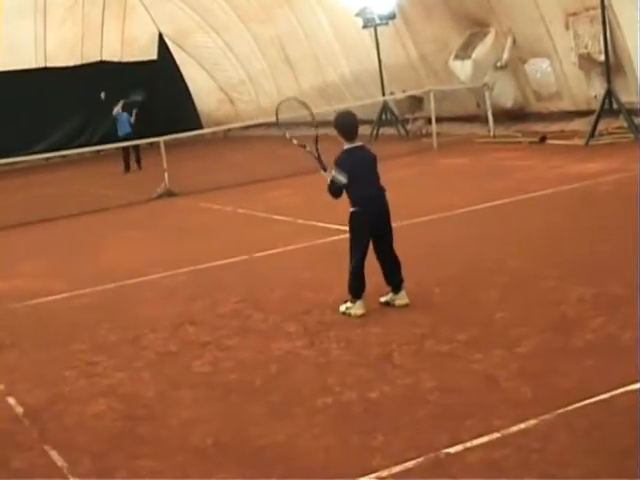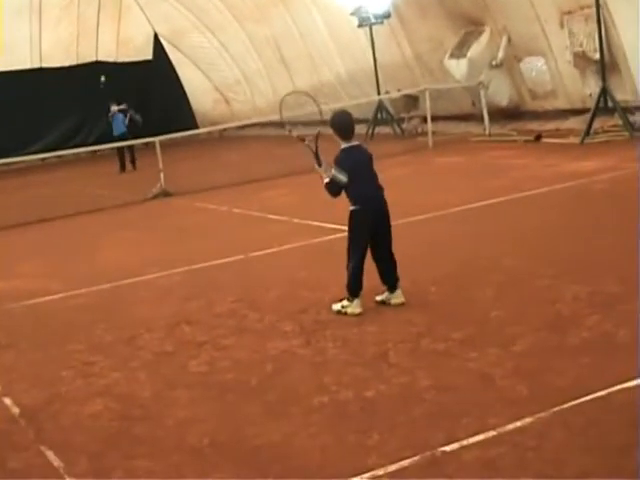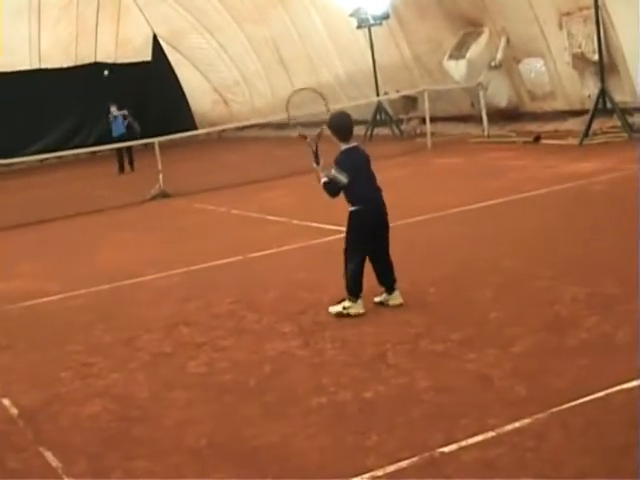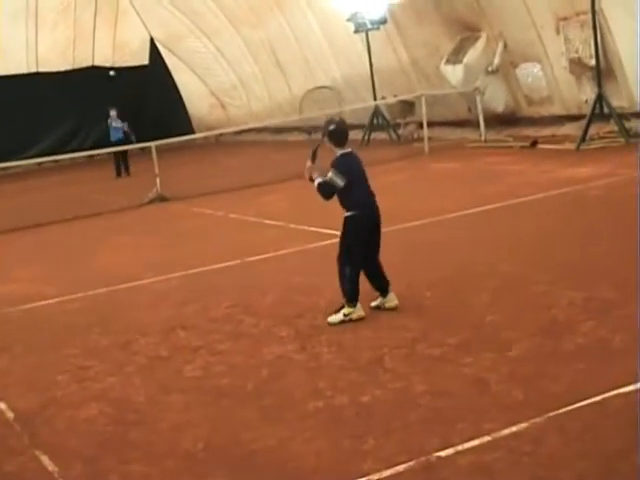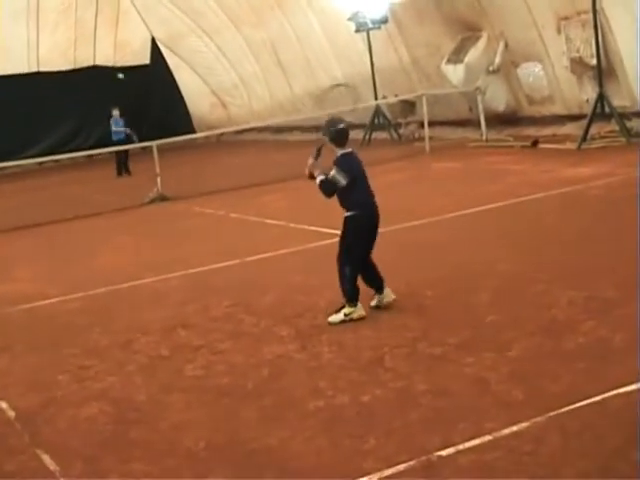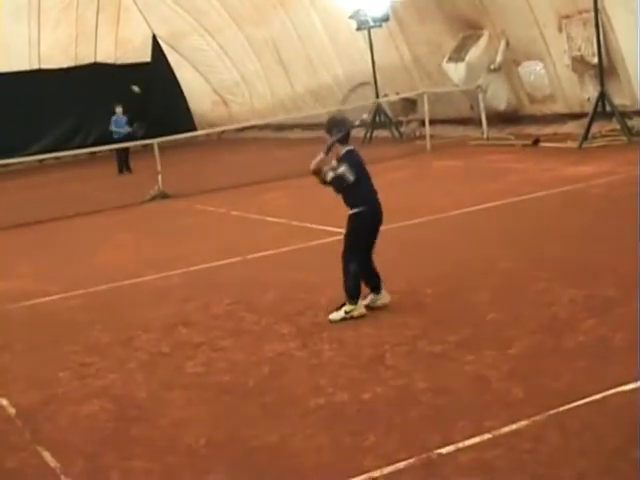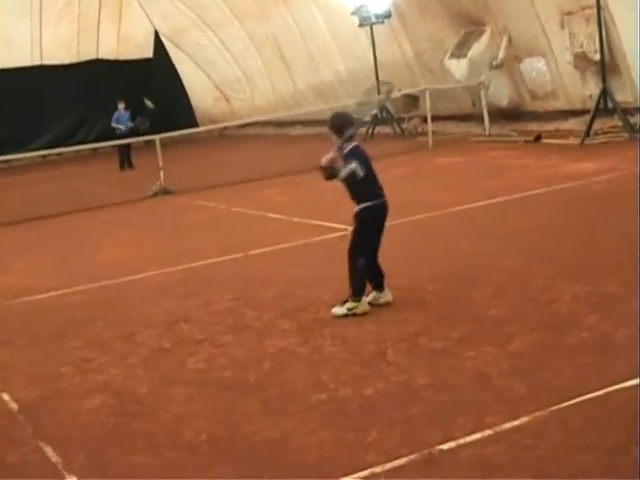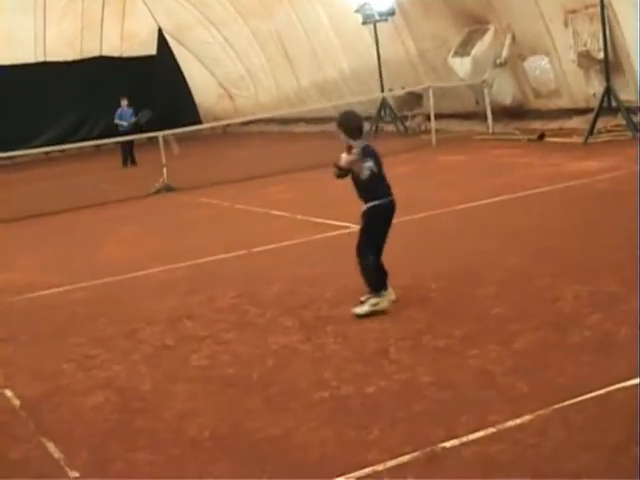
dt=0.1s
person 1, frame 1
left shoulder: (342, 160)
right shoulder: (369, 154)
left elbow: (335, 192)
left wrist: (330, 180)
left hip: (361, 211)
right hip: (381, 206)
left knee: (357, 256)
right knee: (386, 250)
left ankle: (356, 302)
right ankle: (398, 292)
person 1, frame 2
left shoulder: (342, 159)
right shoulder: (364, 152)
left elbow: (334, 191)
left wrist: (326, 179)
right wrist: (334, 176)
left hip: (362, 210)
right hip: (379, 205)
left knee: (355, 254)
right knee: (383, 250)
left ankle: (352, 301)
right ankle: (394, 291)
person 1, frame 3
left shoulder: (342, 160)
right shoulder: (361, 153)
left elbow: (333, 191)
left wrist: (323, 177)
right wrist: (331, 176)
left hip: (361, 211)
right hip: (378, 206)
left knee: (353, 255)
right knee: (380, 251)
left ankle: (354, 301)
right ankle: (391, 292)
person 1, frame 4
left shoulder: (340, 163)
right shoulder: (352, 159)
left elbow: (327, 192)
left wrist: (315, 176)
right wrist: (318, 177)
left hip: (357, 216)
right hip: (371, 212)
left knee: (347, 260)
right knee: (368, 257)
left ankle: (352, 307)
right ankle: (386, 295)
person 1, frame 5
left shoulder: (342, 163)
right shoulder: (351, 158)
left elbow: (329, 190)
right elbow: (336, 183)
left wrist: (316, 173)
right wrist: (316, 174)
left hip: (357, 216)
right hip: (370, 212)
left knee: (347, 259)
right knee: (361, 257)
left ankle: (352, 306)
right ankle: (382, 292)
person 1, frame 6
left shoulder: (348, 159)
right shoulder: (348, 156)
left elbow: (339, 186)
right elbow: (327, 179)
left wrist: (325, 169)
right wrist: (319, 169)
left hip: (363, 213)
right hip: (369, 210)
left knee: (351, 257)
right knee: (361, 255)
left ankle: (353, 304)
right ankle: (378, 293)
person 1, frame 7
left shoulder: (355, 155)
right shoulder: (349, 153)
left elbow: (351, 181)
right elbow: (330, 175)
left wrist: (338, 165)
right wrist: (327, 164)
left hip: (370, 208)
right hip: (374, 206)
left knee: (358, 252)
right knee: (366, 251)
left ankle: (357, 301)
right ankle: (380, 291)
person 1, frame 8
left shoulder: (368, 153)
right shoulder: (352, 152)
left elbow: (369, 180)
right elbow: (338, 172)
left wrist: (356, 167)
right wrist: (343, 164)
left hip: (380, 206)
right hip: (374, 206)
left knee: (366, 250)
right knee: (368, 250)
left ankle: (378, 296)
right ankle: (382, 290)
